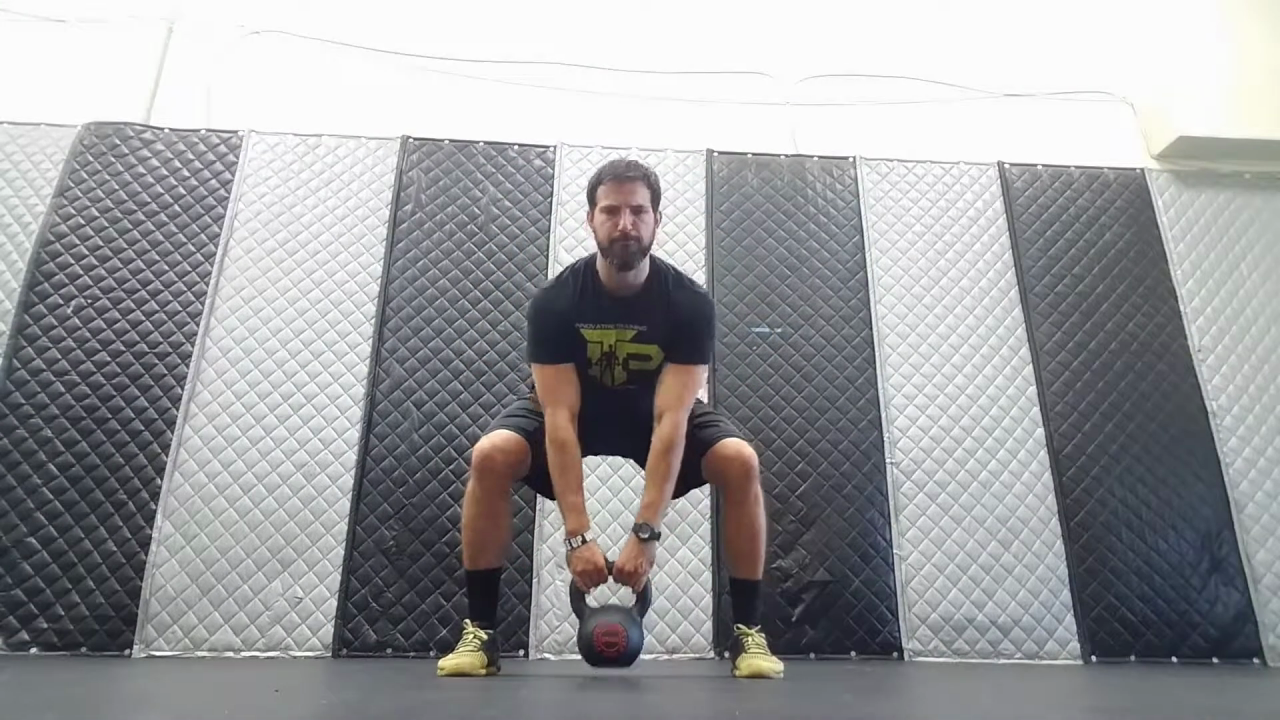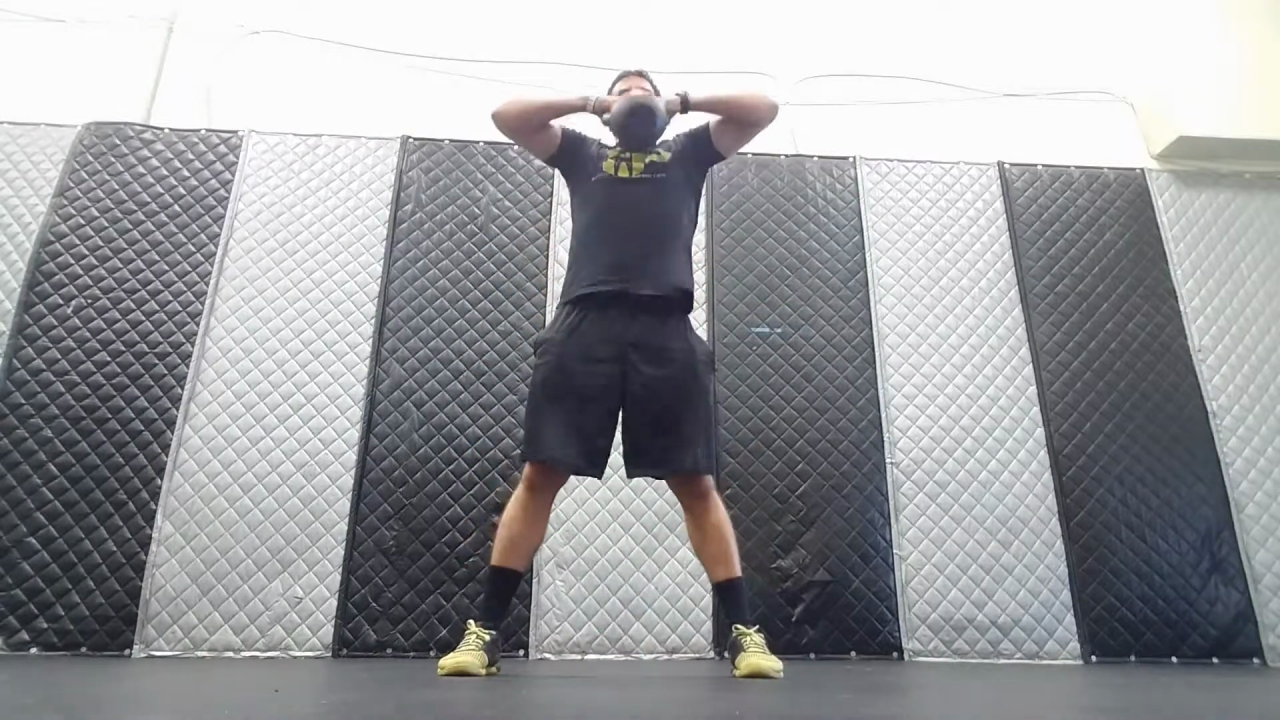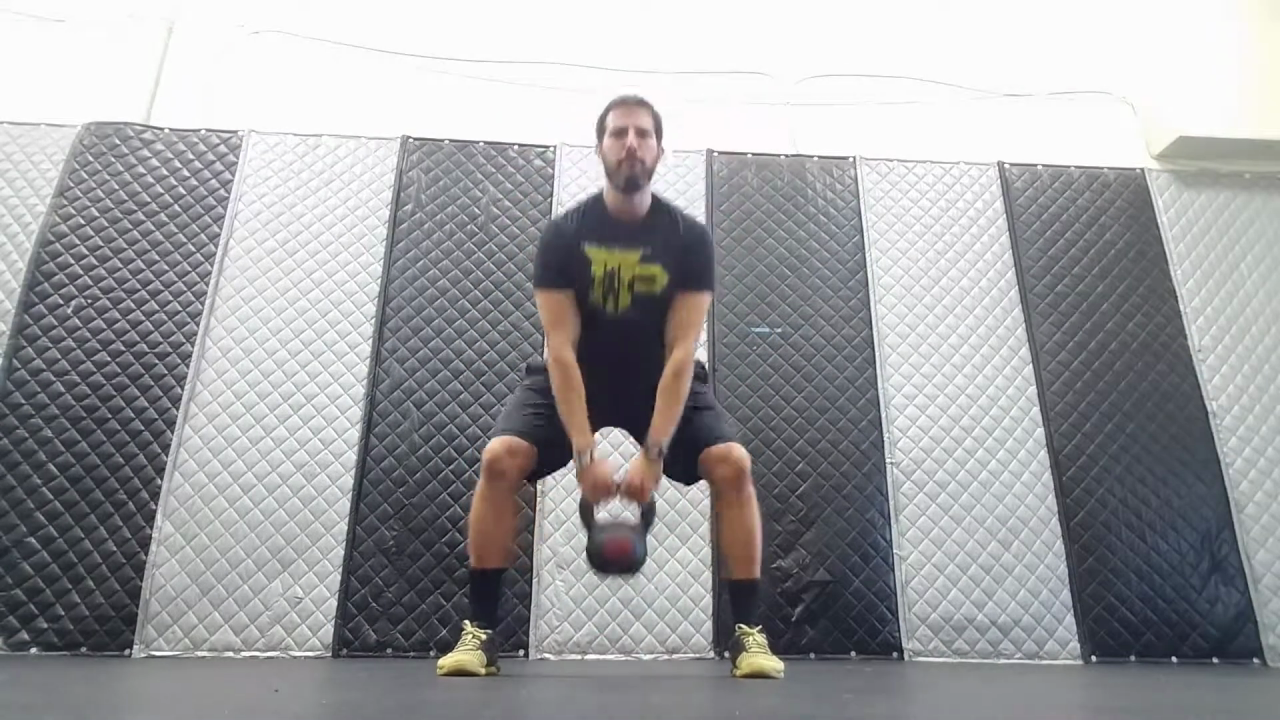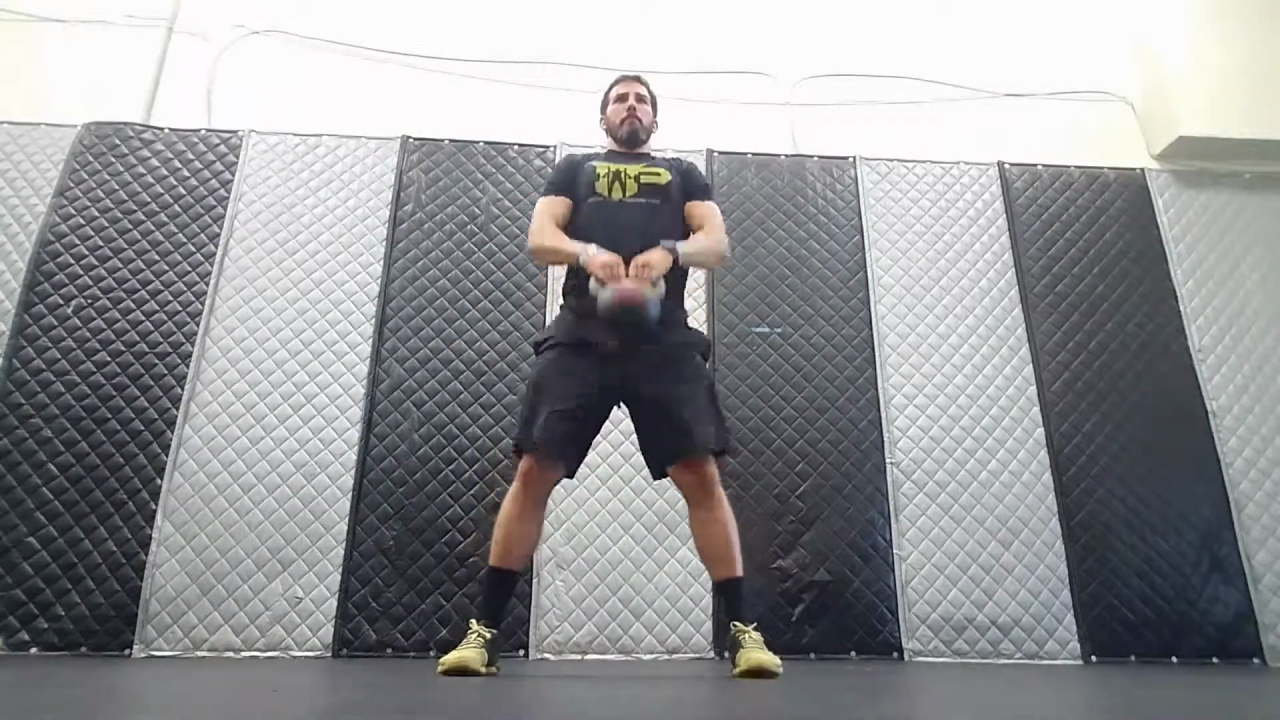
dt=0.7s
person 1, frame 1
left shoulder: (688, 302)
right shoulder: (556, 301)
left elbow: (673, 422)
right elbow: (560, 420)
left wrist: (646, 535)
right wrist: (577, 535)
left hip: (652, 415)
right hip: (576, 411)
left knee: (740, 462)
right knee: (491, 457)
left ankle: (748, 634)
right ankle: (479, 633)
person 1, frame 2
left shoulder: (688, 149)
right shoulder: (581, 149)
left elbow: (763, 109)
right elbow: (506, 115)
left wrist: (684, 103)
right wrist: (588, 102)
left hip: (665, 328)
right hip: (585, 324)
left knee: (696, 483)
right knee: (540, 475)
left ankle: (743, 632)
right ankle: (484, 630)
person 1, frame 3
left shoulder: (691, 239)
right shoulder: (563, 236)
left elbow: (681, 354)
right elbow: (560, 351)
left wrist: (654, 454)
right wrist: (584, 455)
left hip: (659, 382)
right hip: (579, 378)
left knee: (732, 466)
right knee: (501, 459)
left ankle: (747, 631)
right ankle: (480, 630)
person 1, frame 4
left shoulder: (683, 174)
right shoulder: (574, 168)
left elbow: (719, 242)
right elbow: (539, 235)
left wrist: (671, 252)
right wrist: (585, 252)
left hip: (664, 342)
right hip: (580, 338)
left knee: (700, 475)
right knee: (535, 470)
left ankle: (741, 630)
right ankle: (483, 630)
